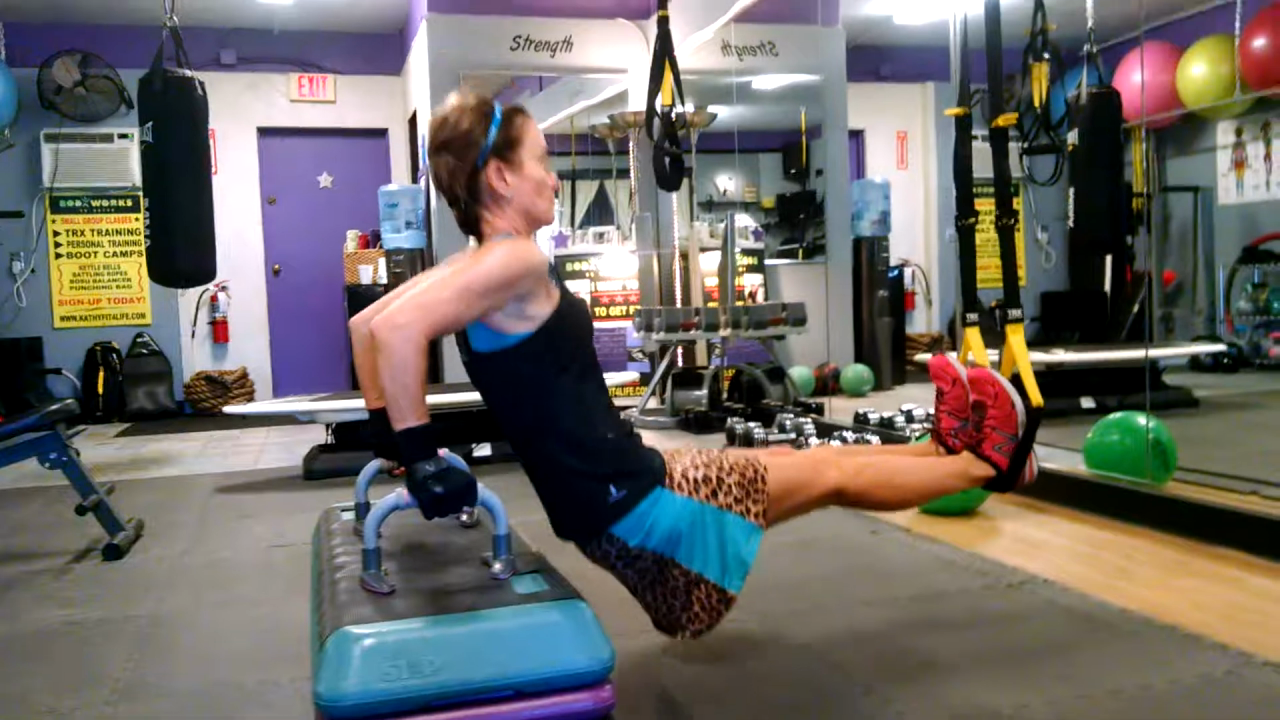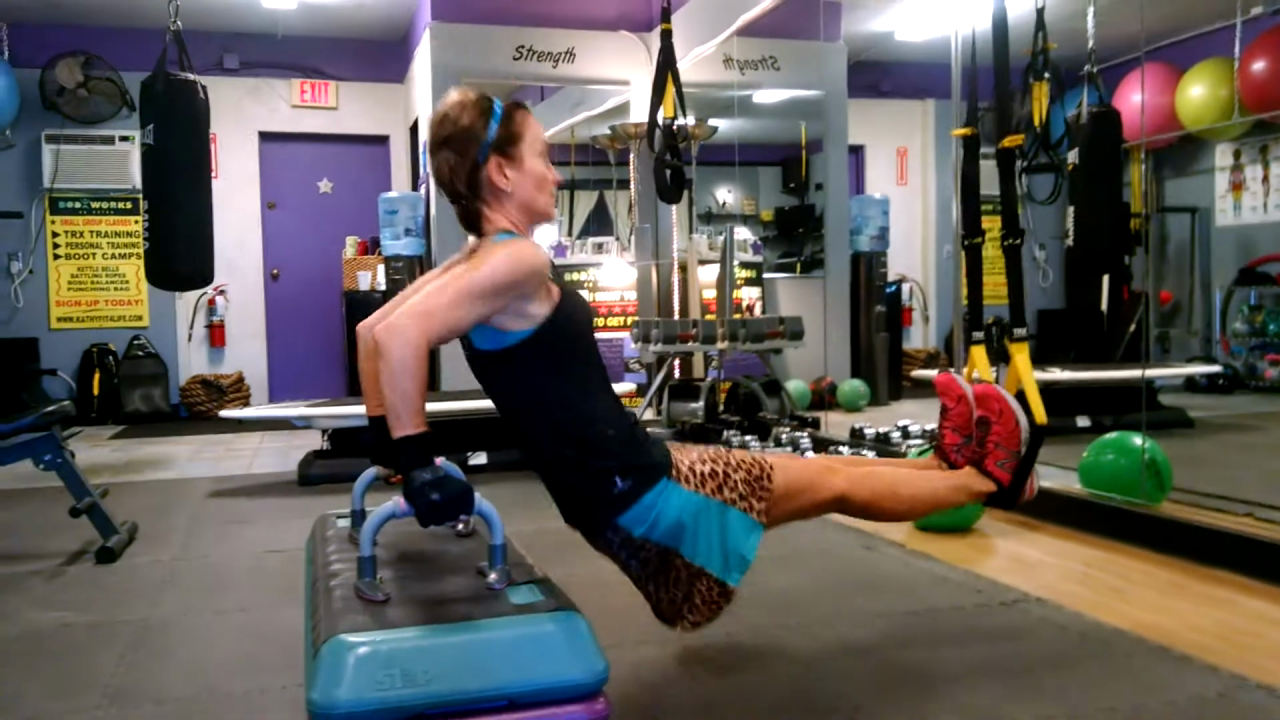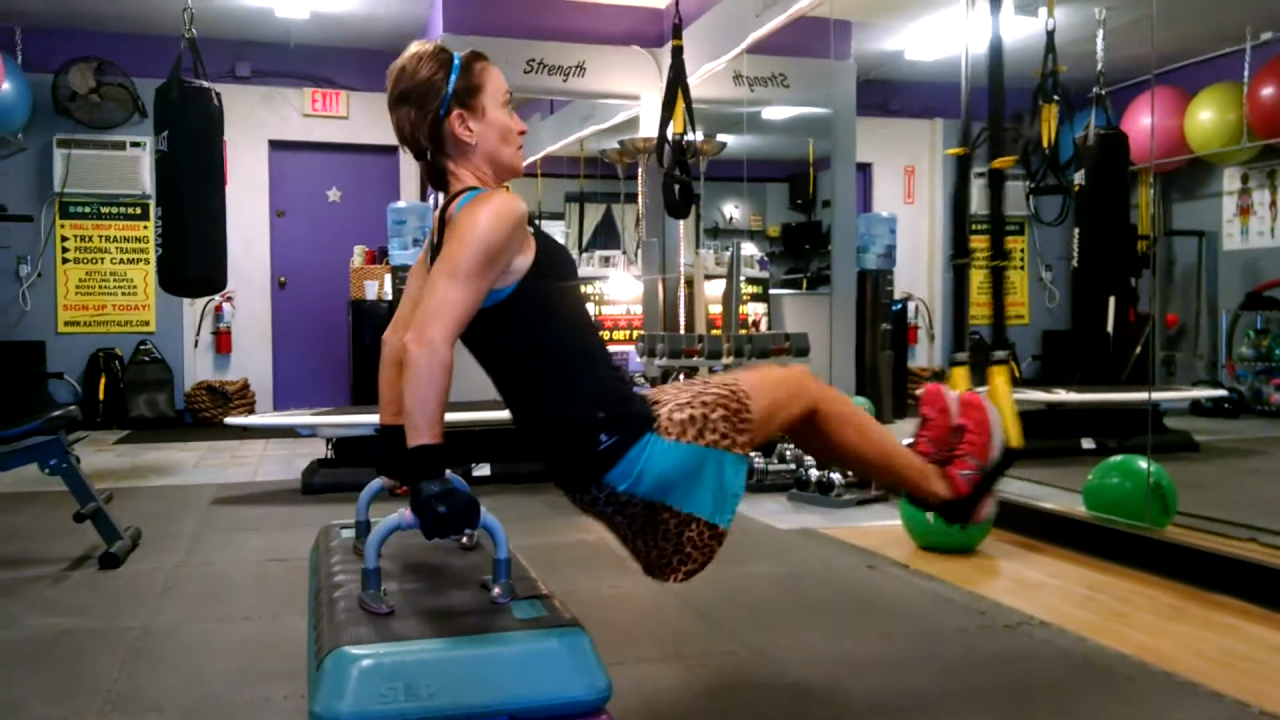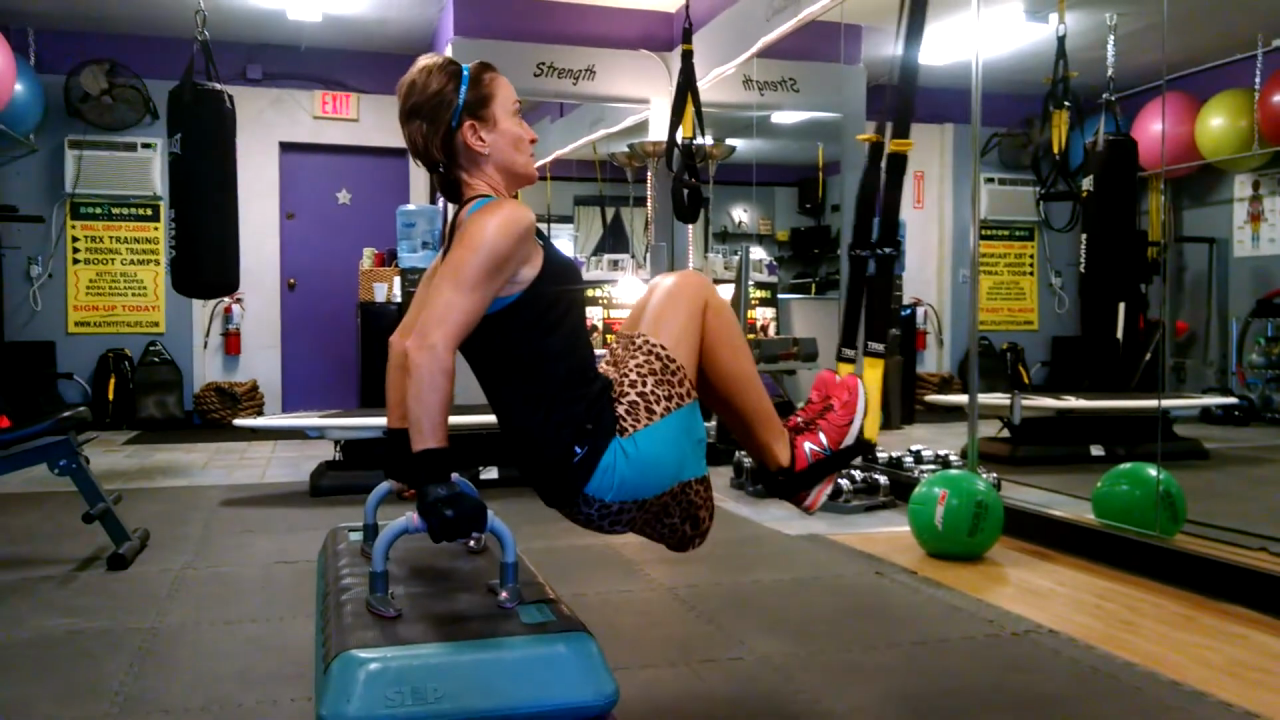
dt=0.5s
person 1, frame 1
left shoulder: (476, 265)
right shoulder: (515, 261)
left elbow: (364, 327)
right elbow: (394, 328)
left wrist: (392, 443)
right wrist: (421, 459)
left hip: (612, 489)
right hip: (628, 506)
left knee: (790, 459)
right knee: (826, 473)
left ankle: (946, 447)
right ankle: (986, 465)
person 1, frame 2
left shoulder: (480, 260)
right shoulder: (517, 262)
left elbow: (371, 331)
right elbow: (398, 338)
left wrist: (394, 449)
right wrist: (419, 463)
left hip: (623, 484)
right hip: (634, 496)
left knee: (797, 464)
right knee: (830, 481)
left ankle: (949, 465)
right ankle: (985, 479)
person 1, frame 3
left shoulder: (456, 222)
right shoulder: (493, 215)
left elbow: (398, 341)
right elbow: (427, 345)
left wrist: (397, 457)
right wrist: (430, 477)
left hip: (594, 450)
right hip: (623, 455)
left knee: (777, 390)
right knee: (800, 389)
left ankle: (909, 464)
right ankle: (944, 484)
person 1, frame 4
left shoulder: (467, 229)
right shoulder: (504, 222)
left elbow: (403, 345)
right elbow: (428, 349)
left wrist: (406, 462)
right wrist: (436, 482)
left hip: (574, 467)
right hip: (608, 469)
left knee: (676, 298)
right knee: (688, 290)
left ankle: (780, 442)
right ankle: (787, 459)
